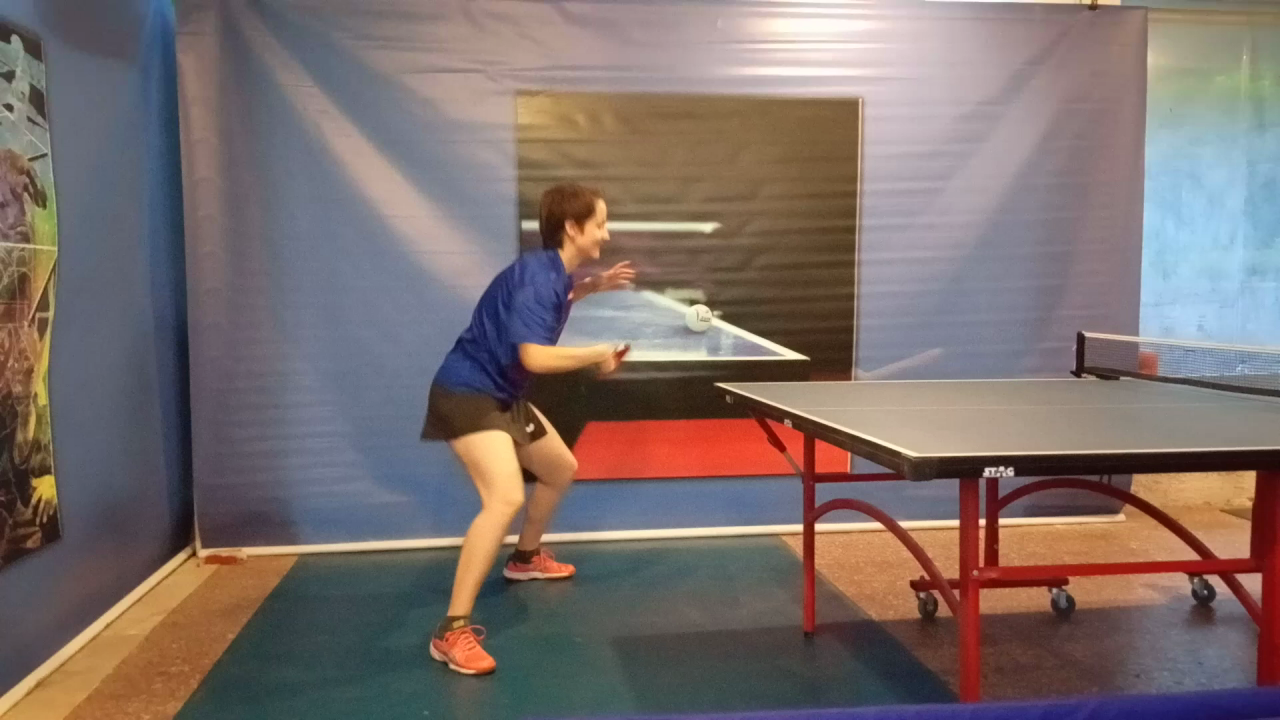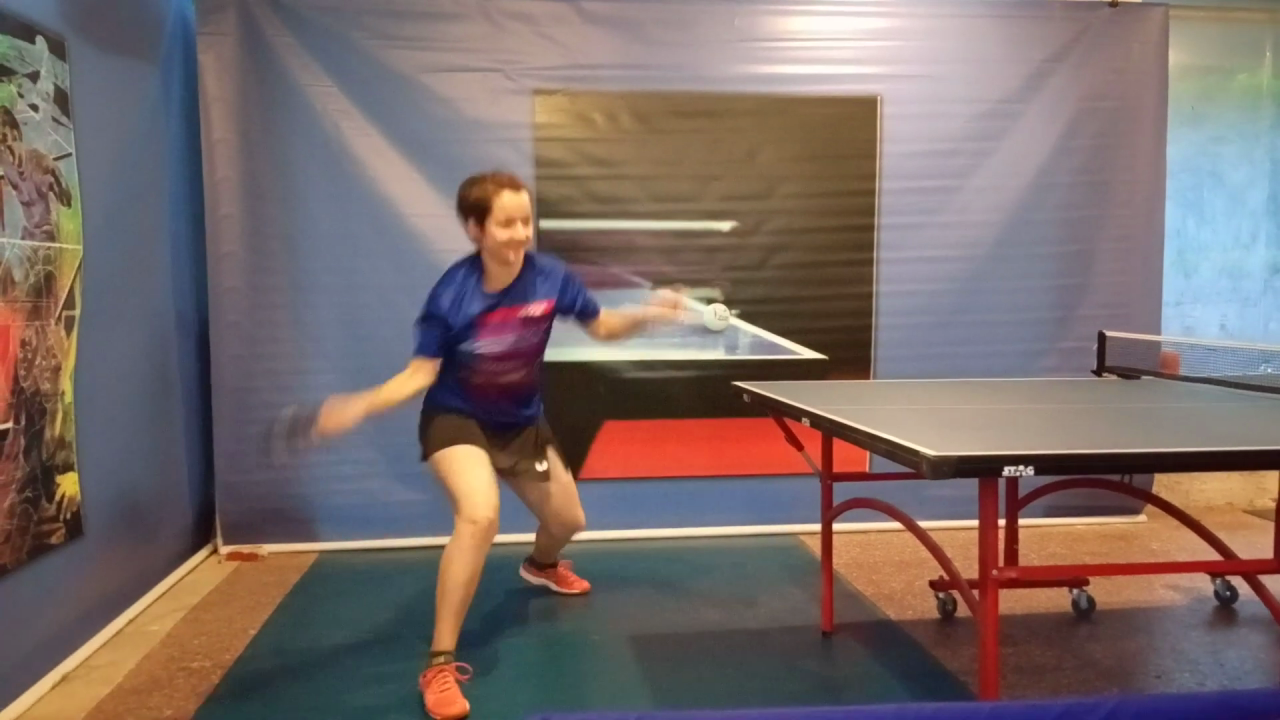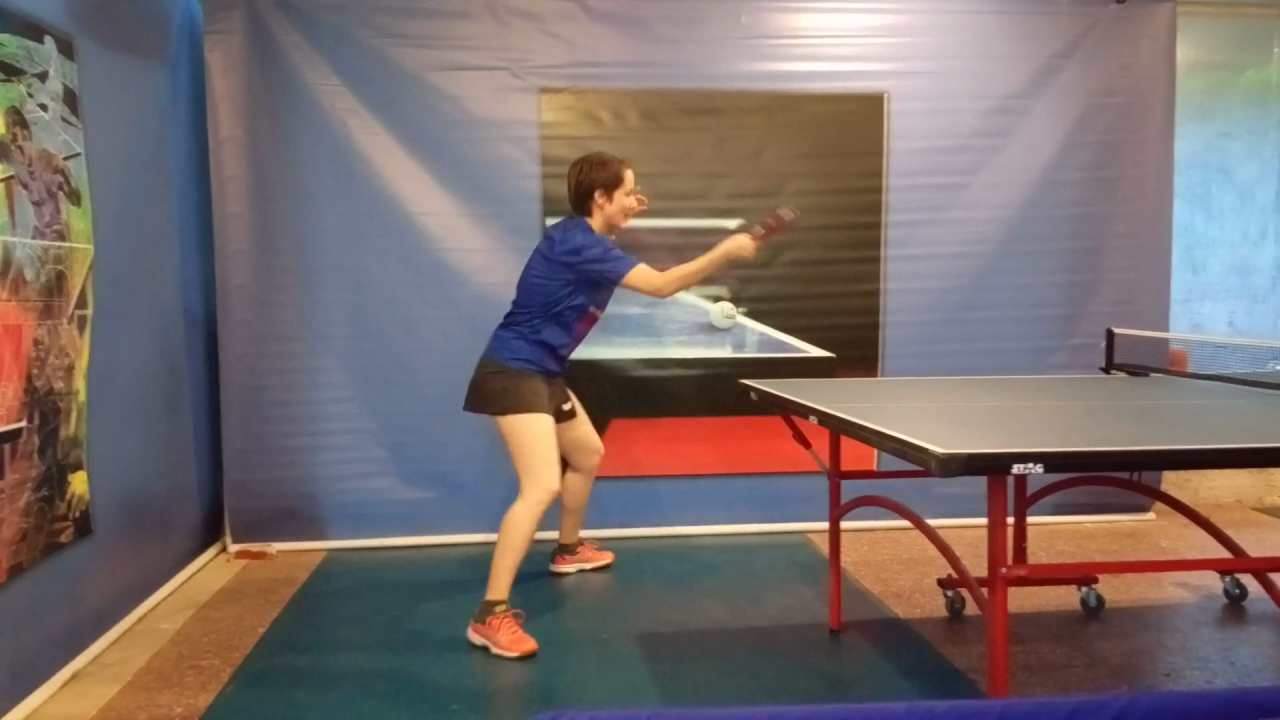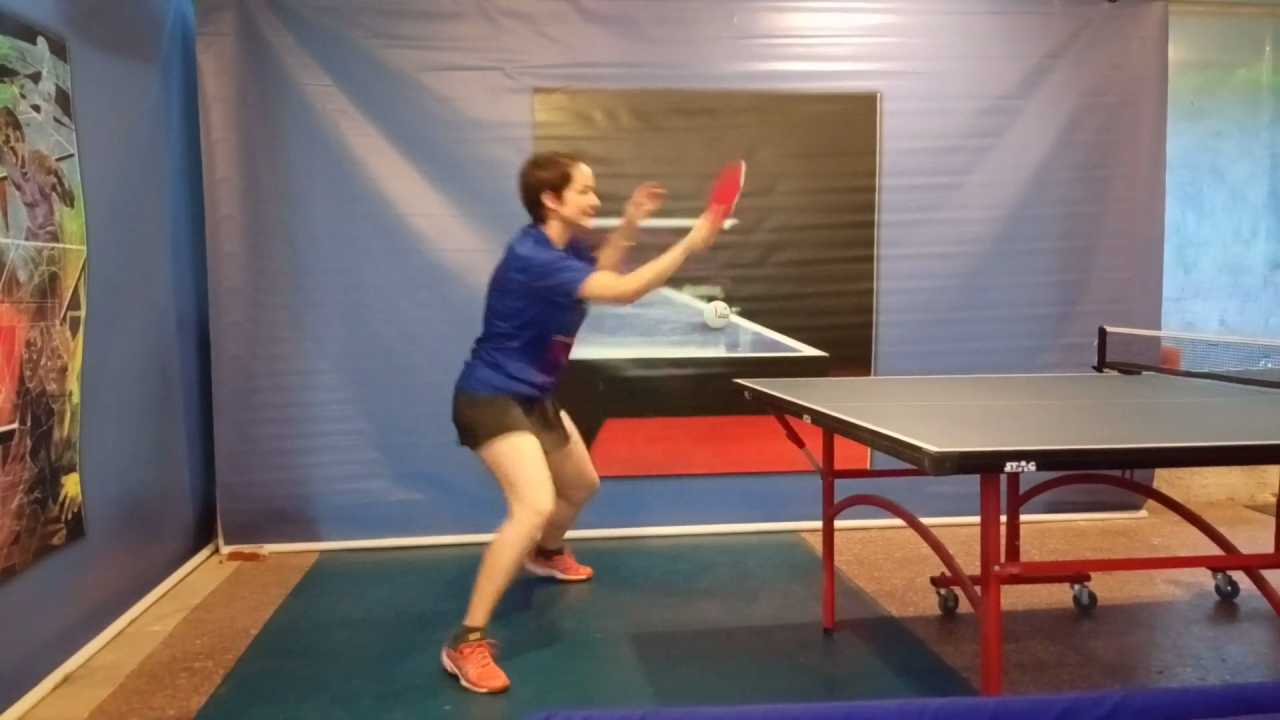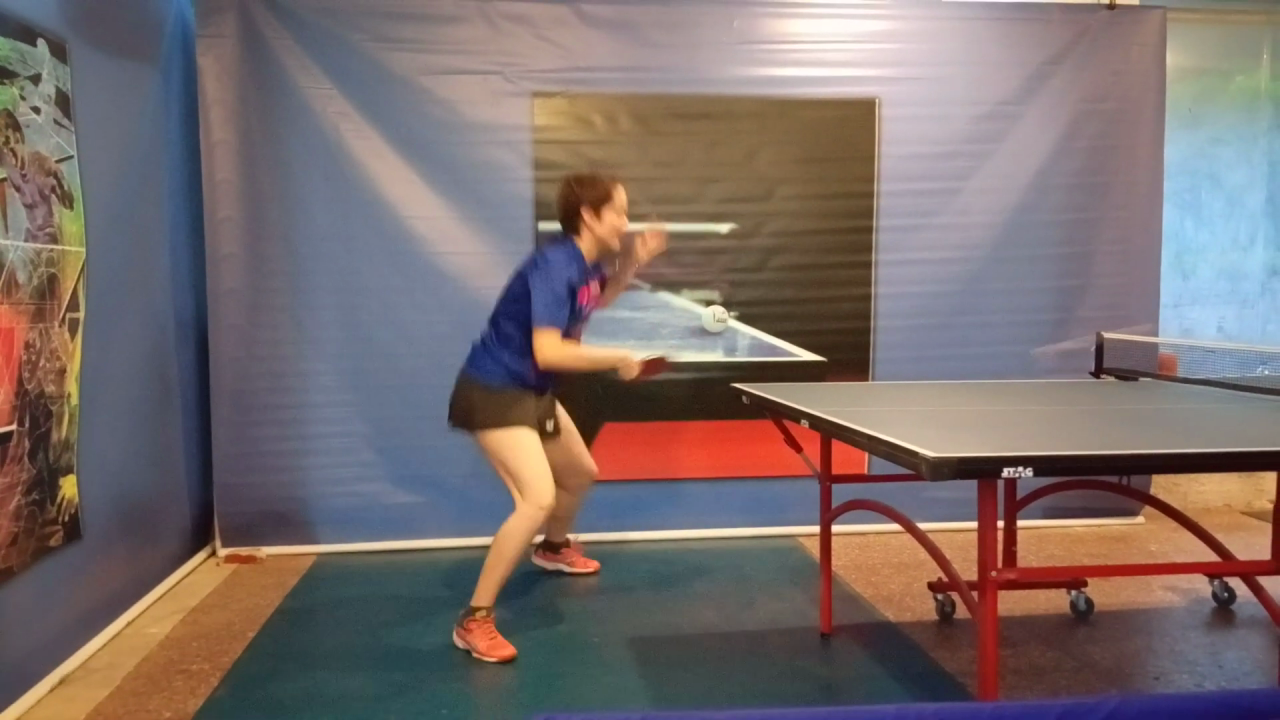
dt=1s
person 1, frame 1
left shoulder: (554, 270)
right shoulder: (537, 277)
right elbow: (537, 357)
left wrist: (595, 284)
right wrist: (597, 355)
left hip: (500, 395)
right hip: (465, 394)
left knee: (560, 468)
right knee: (504, 497)
left ankle: (525, 556)
right ankle: (452, 629)
person 1, frame 2
left shoulder: (553, 275)
right shoulder: (450, 289)
left elbow: (602, 327)
right elbow: (421, 372)
left wrist: (648, 316)
right wrist: (360, 407)
left hip: (522, 421)
right hip: (457, 423)
left knee: (568, 519)
right knee: (479, 517)
left ankle: (542, 564)
right ankle: (439, 665)
person 1, frame 3
left shoulder: (581, 236)
right shoulder: (580, 242)
left elbow: (610, 269)
right elbow: (659, 284)
left wrist: (623, 223)
right wrist: (724, 251)
left hip: (540, 370)
right hip: (513, 372)
left knee: (587, 455)
right knee: (539, 487)
left ankle: (568, 548)
right ankle: (492, 615)
person 1, frame 4
left shoulder: (568, 244)
right shoulder: (529, 257)
left elbow: (601, 272)
right elbow: (616, 290)
left wrist: (629, 224)
right wrist: (690, 242)
left hip: (534, 395)
right hip: (495, 399)
left knee: (582, 484)
right knee: (533, 509)
left ankle: (545, 552)
right ankle: (466, 642)
person 1, frame 5
left shoulder: (580, 259)
right shoulder: (555, 268)
left elbow: (600, 296)
right elbow: (548, 352)
left wrist: (634, 261)
right wrist: (617, 359)
left hip: (527, 391)
right hip: (492, 389)
left knee: (580, 475)
right knee: (538, 500)
left ankle: (555, 547)
right ankle: (474, 618)
